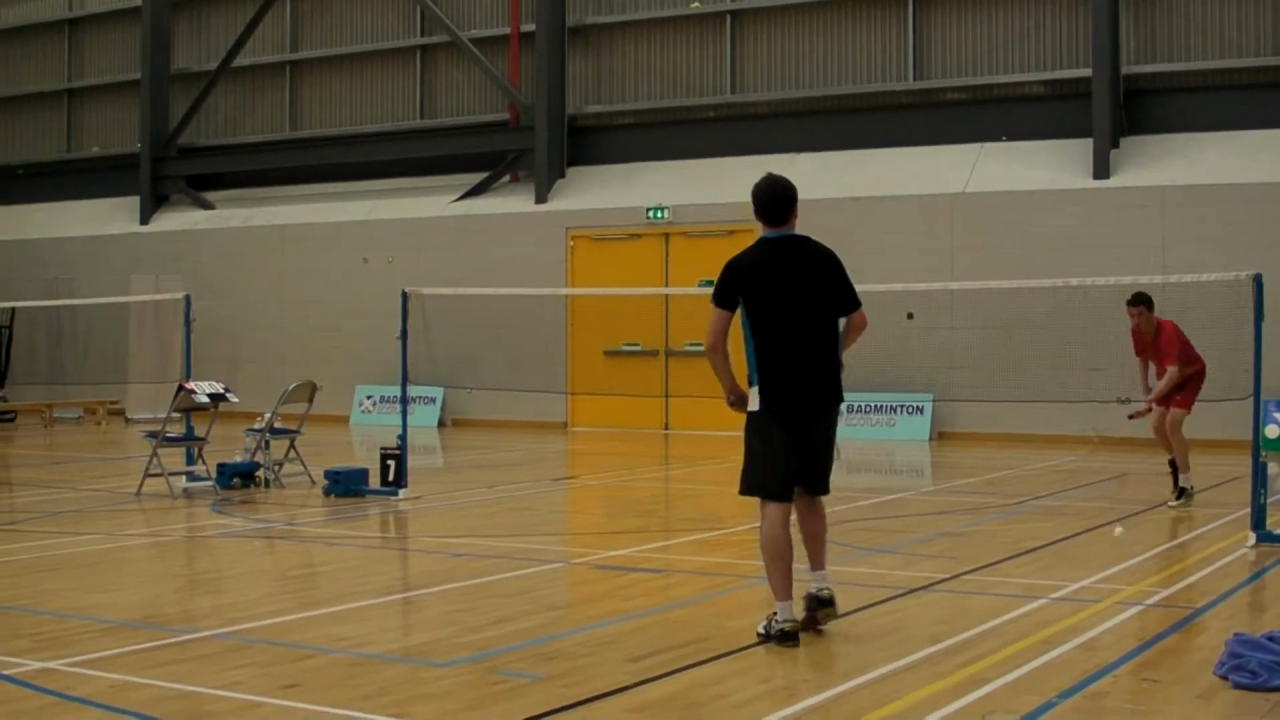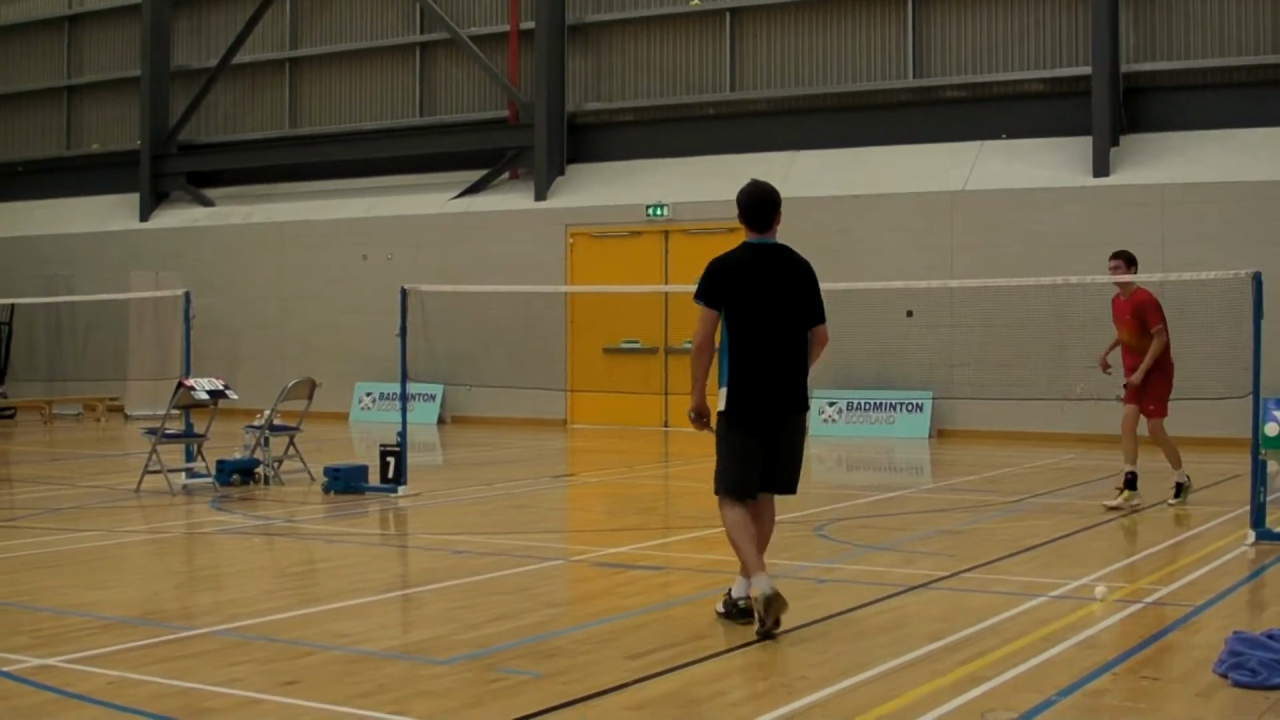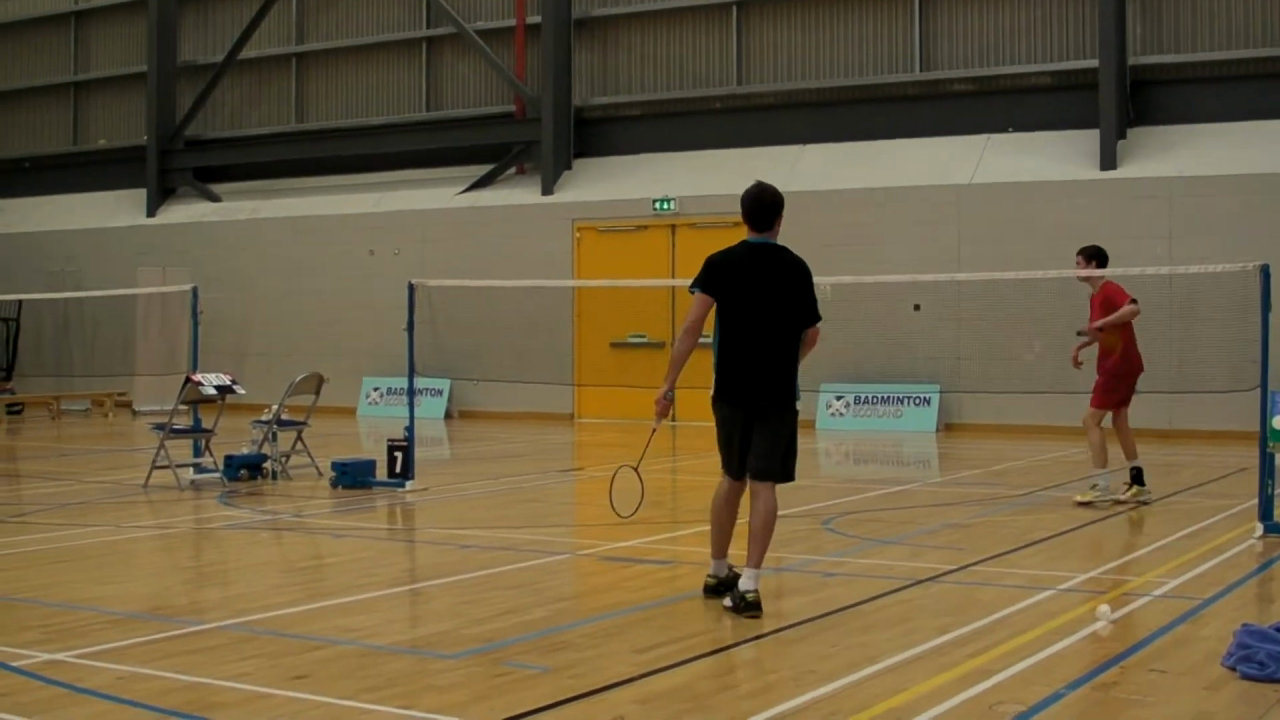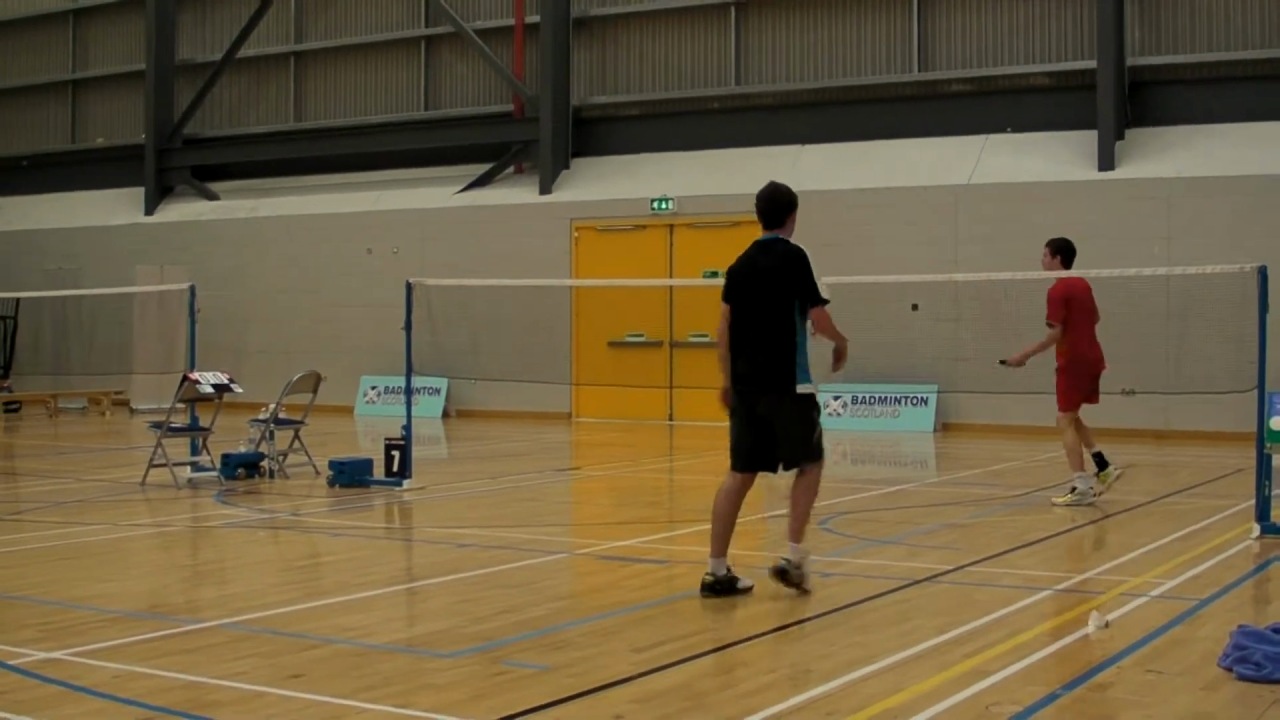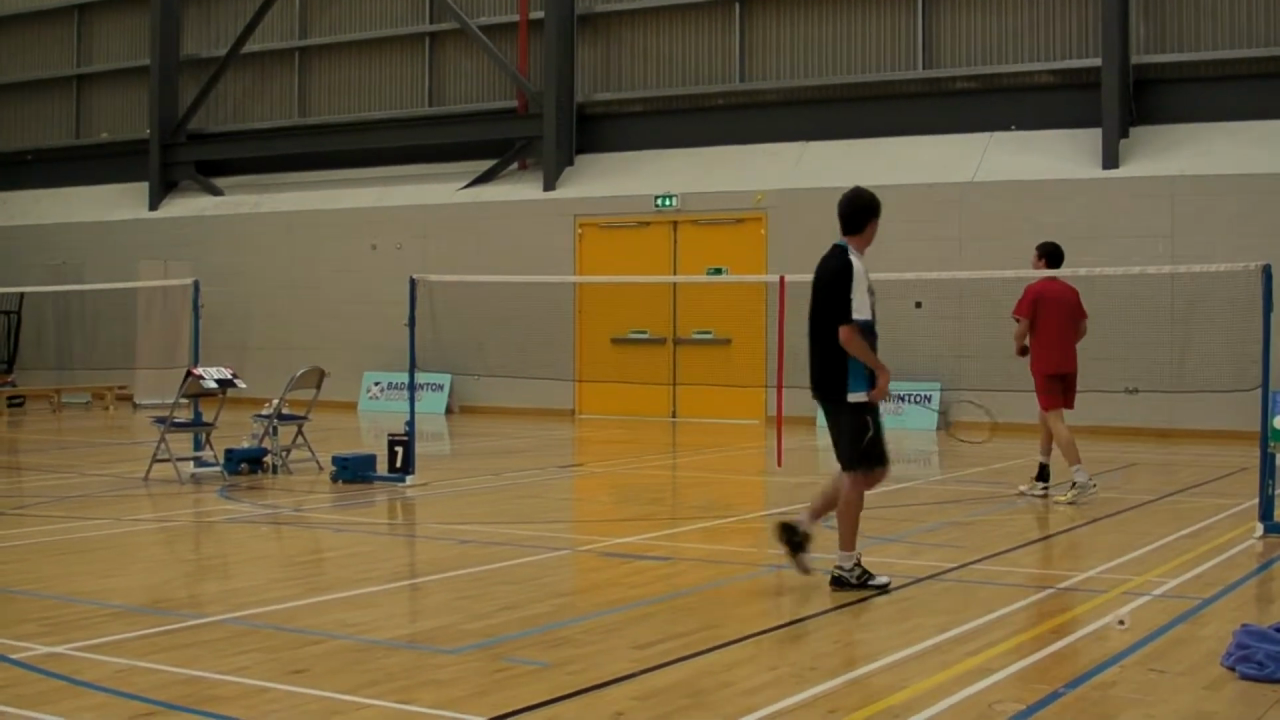
dt=0.4s
person 1, frame 1
left shoulder: (740, 267)
right shoulder: (823, 258)
left elbow: (715, 342)
right elbow: (857, 321)
left wrist: (731, 387)
left hip: (772, 401)
right hip: (822, 396)
left knee: (774, 505)
right knee: (808, 495)
left ankle: (784, 616)
right ankle: (820, 588)
person 1, frame 2
left shoulder: (723, 268)
right shoulder: (800, 268)
left elbow: (702, 341)
right elbow: (820, 338)
left wrist: (698, 397)
left hip: (740, 403)
right hip: (789, 403)
left knee: (733, 501)
right knee: (762, 498)
left ankle: (763, 587)
right ankle: (741, 594)
person 1, frame 3
left shoulder: (720, 264)
right shoulder: (797, 268)
left elbow: (692, 327)
right elbow: (810, 336)
left wrist: (669, 385)
left hip: (731, 390)
right hip: (779, 394)
left knee: (733, 478)
right knee: (763, 487)
left ankle: (719, 571)
right ankle: (748, 584)
person 1, frame 4
left shoulder: (740, 265)
right shoulder: (793, 257)
left elbow: (725, 328)
right elbow: (817, 318)
left wrist: (726, 380)
right wrist: (840, 342)
left hip: (745, 385)
right hip: (786, 384)
left knee: (739, 474)
right knee: (809, 464)
left ankle: (716, 570)
right ankle: (792, 558)
person 1, frame 5
left shoulder: (830, 261)
right shoulder: (850, 267)
right elbow: (848, 335)
left wrist: (871, 371)
right wrist: (881, 369)
left hip: (831, 384)
right hip: (848, 388)
left knee: (865, 470)
right knee: (865, 472)
left ankle: (800, 525)
right ankle: (847, 566)
person 2, frame 1
left shoulder: (1168, 331)
right shoulder: (1136, 331)
left elbow: (1173, 371)
right elbow: (1142, 356)
left wrist: (1153, 398)
right wrist: (1144, 383)
left hip: (1190, 375)
right hip: (1168, 379)
left knee: (1173, 423)
right knee: (1157, 425)
left ankle: (1185, 487)
right ankle: (1177, 466)
person 2, frame 2
left shoulder: (1145, 299)
right shoulder: (1116, 301)
left elbow: (1161, 338)
left wrist: (1140, 372)
right wrist: (1107, 352)
left hip: (1156, 371)
right hip: (1134, 371)
left knee: (1155, 429)
right knee: (1127, 425)
left ankle: (1182, 480)
right ankle: (1130, 488)
person 2, frame 3
left shoulder: (1110, 290)
right shoulder: (1095, 296)
left elbow: (1133, 309)
left wrist: (1102, 322)
right wrist: (1079, 347)
left hip: (1119, 366)
right hip: (1111, 366)
left knee: (1091, 421)
right knee: (1119, 423)
left ankle: (1102, 486)
right ankle: (1138, 484)
person 2, frame 4
left shoulder: (1058, 290)
right shoulder: (1082, 284)
left elbow: (1055, 333)
right elbow: (1095, 318)
left wrist: (1025, 355)
left hip: (1073, 363)
right hip: (1092, 361)
left knee: (1065, 423)
right knee: (1072, 419)
left ankle: (1082, 488)
right ankle: (1103, 467)
person 2, frame 5
left shoulder: (1033, 290)
right shoulder: (1072, 292)
left elbow: (1022, 328)
right elbow: (1083, 329)
left wrist: (1019, 346)
left hip: (1045, 366)
right hip: (1067, 365)
left knee: (1055, 422)
right knee: (1046, 419)
left ankle: (1081, 479)
right ankle: (1041, 480)
